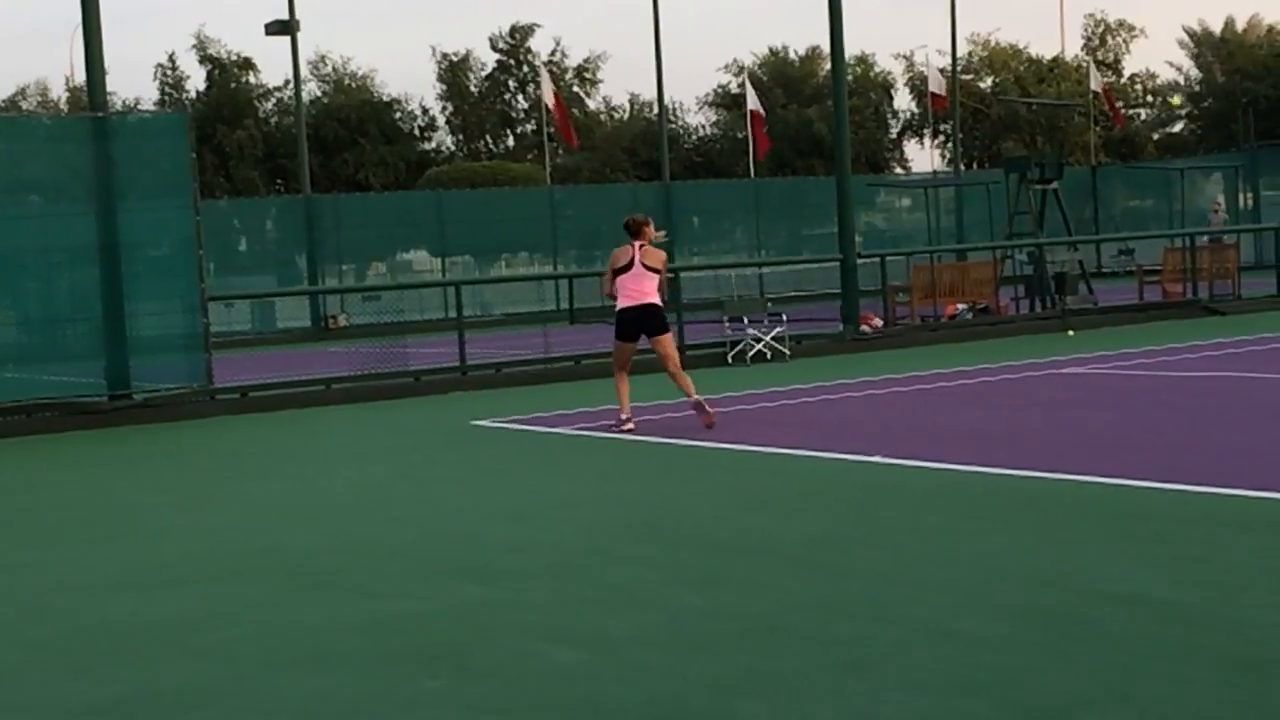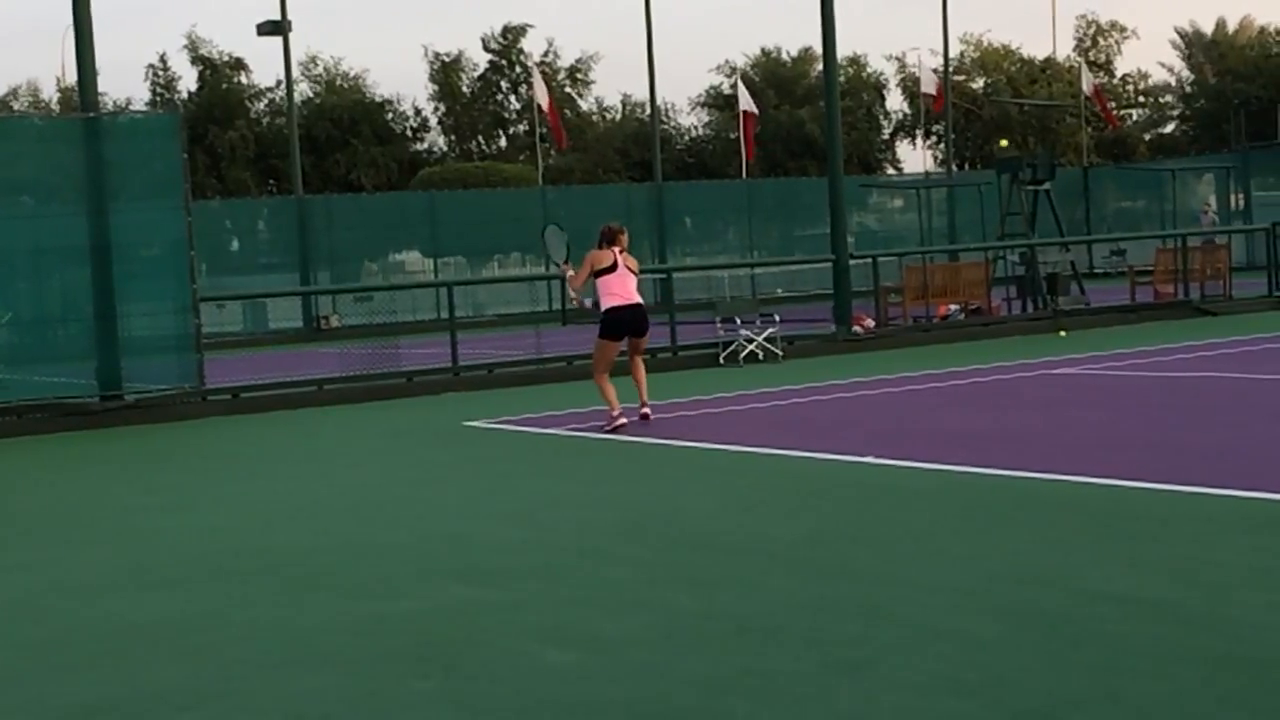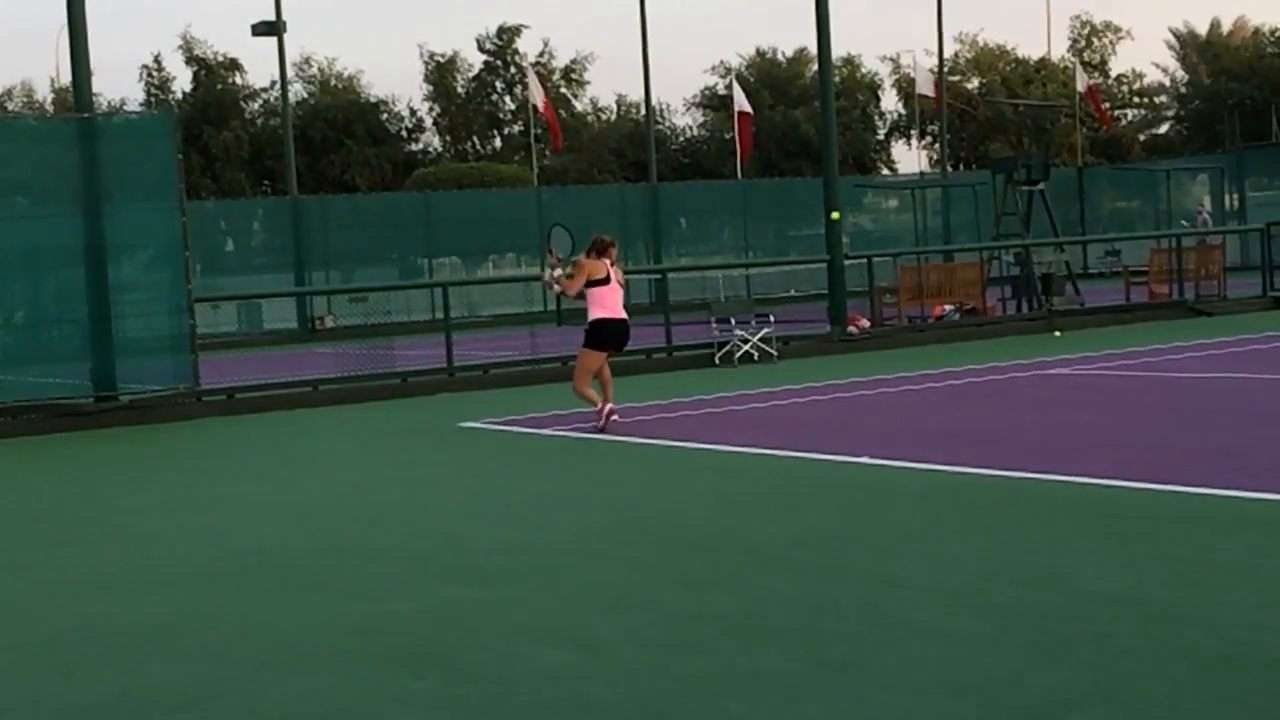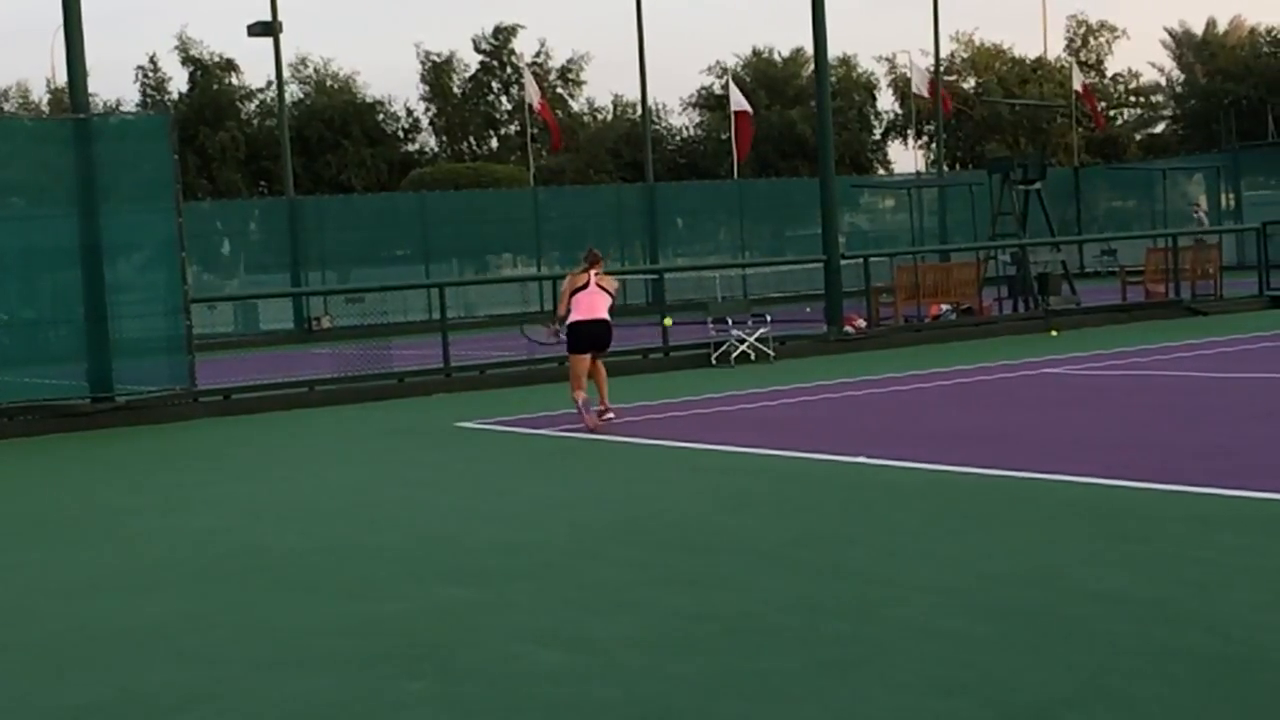
dt=0.7s
person 1, frame 1
left shoulder: (617, 253)
right shoulder: (660, 255)
left elbow: (607, 291)
left hip: (626, 316)
right hip: (653, 313)
left knee: (620, 371)
right knee: (674, 369)
left ankle: (625, 417)
right ankle: (694, 398)
person 1, frame 2
left shoulder: (595, 256)
right shoulder: (633, 262)
left elbow: (575, 286)
left wrist: (568, 272)
left hip: (614, 316)
right hip: (638, 312)
left knee: (600, 373)
right knee: (635, 357)
left ankle: (616, 413)
right ankle: (644, 403)
person 1, frame 3
left shoulder: (588, 265)
right shoulder: (618, 272)
left elbow: (571, 291)
left wrist: (557, 271)
right wrist: (558, 286)
left hip: (602, 327)
right hip: (622, 328)
left knee: (580, 386)
right knee: (600, 361)
left ankle: (602, 406)
right ankle: (609, 408)
person 1, frame 4
left shoulder: (573, 279)
right shoulder: (611, 282)
left elbow: (561, 313)
left hip: (578, 329)
right hip: (602, 328)
left knee: (577, 390)
right knee: (594, 360)
left ankle: (581, 401)
right ankle: (605, 406)
